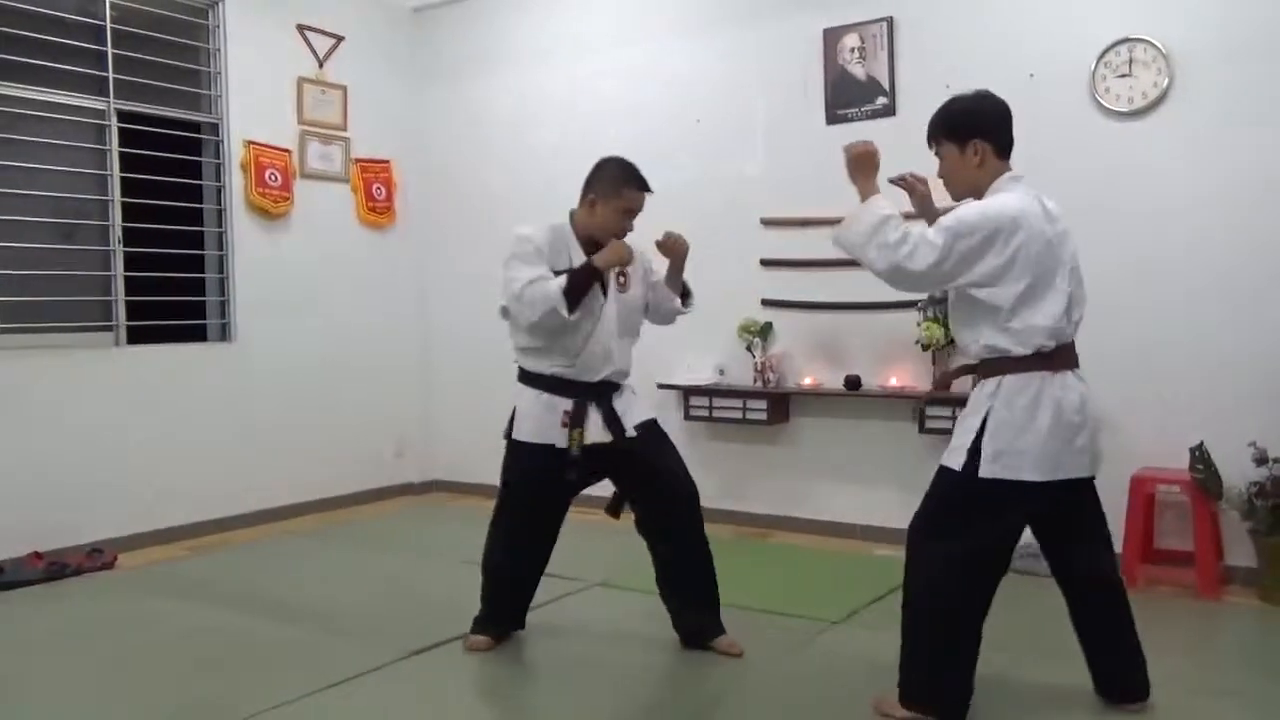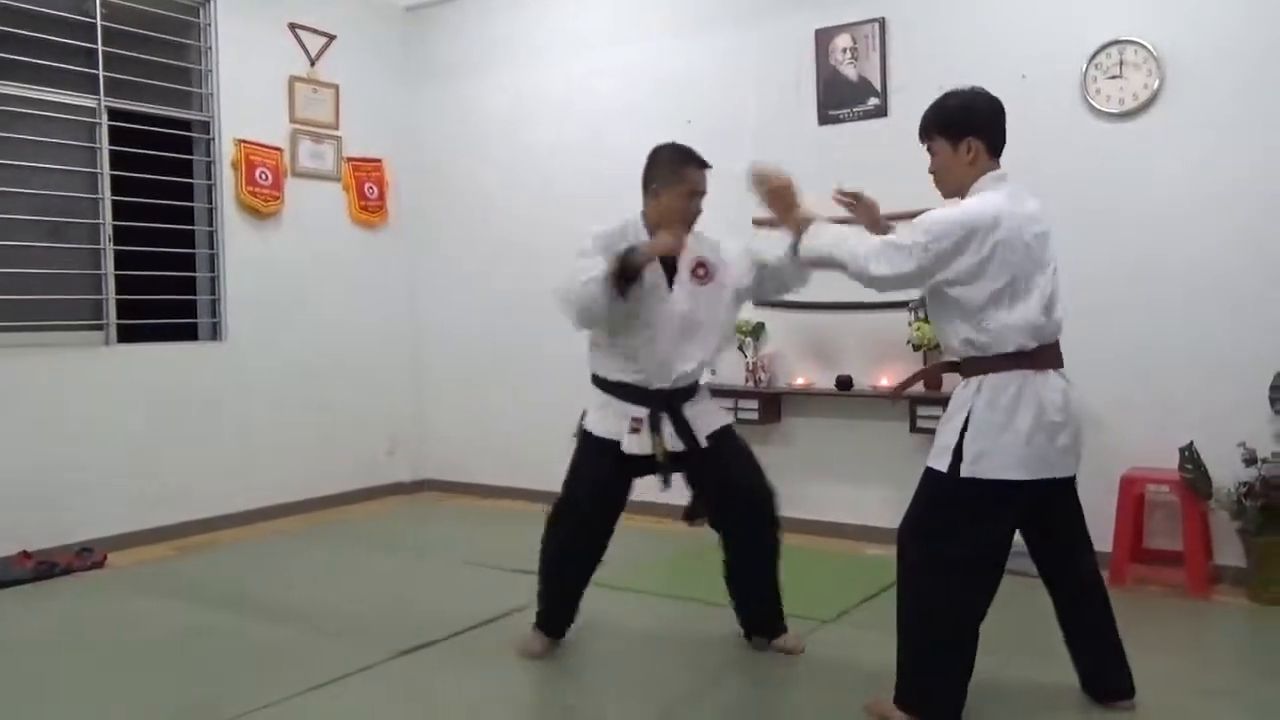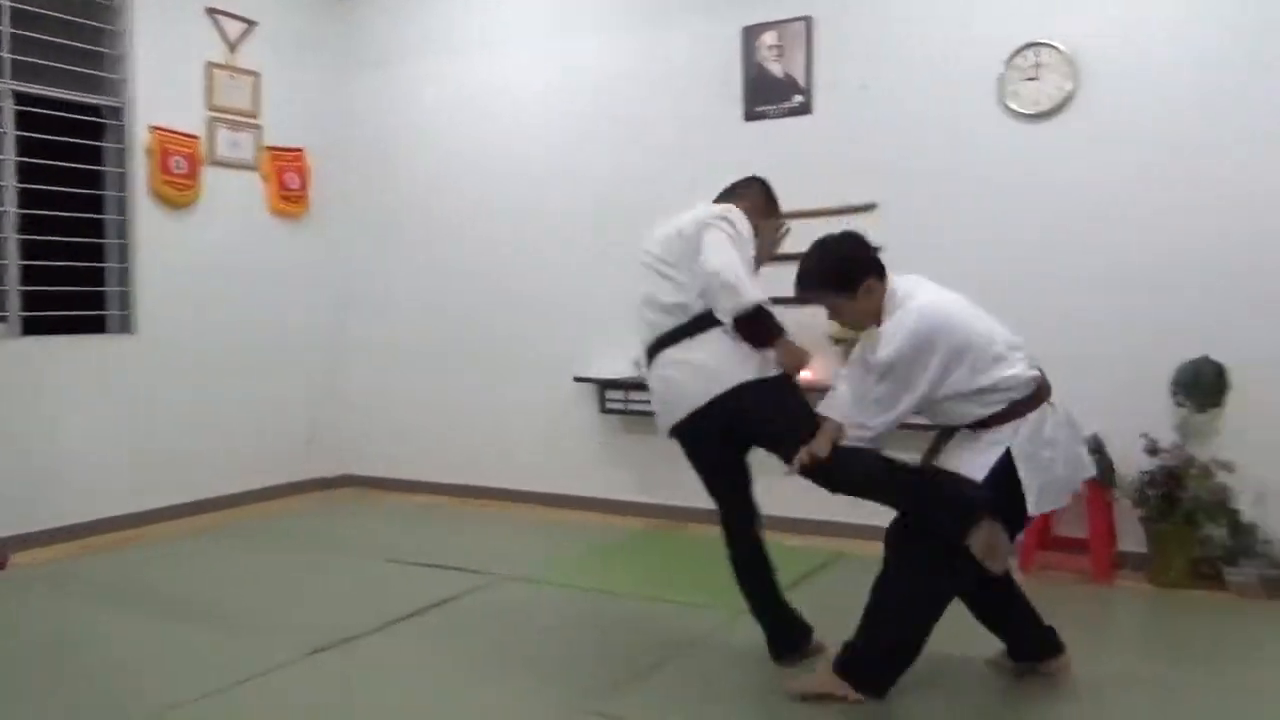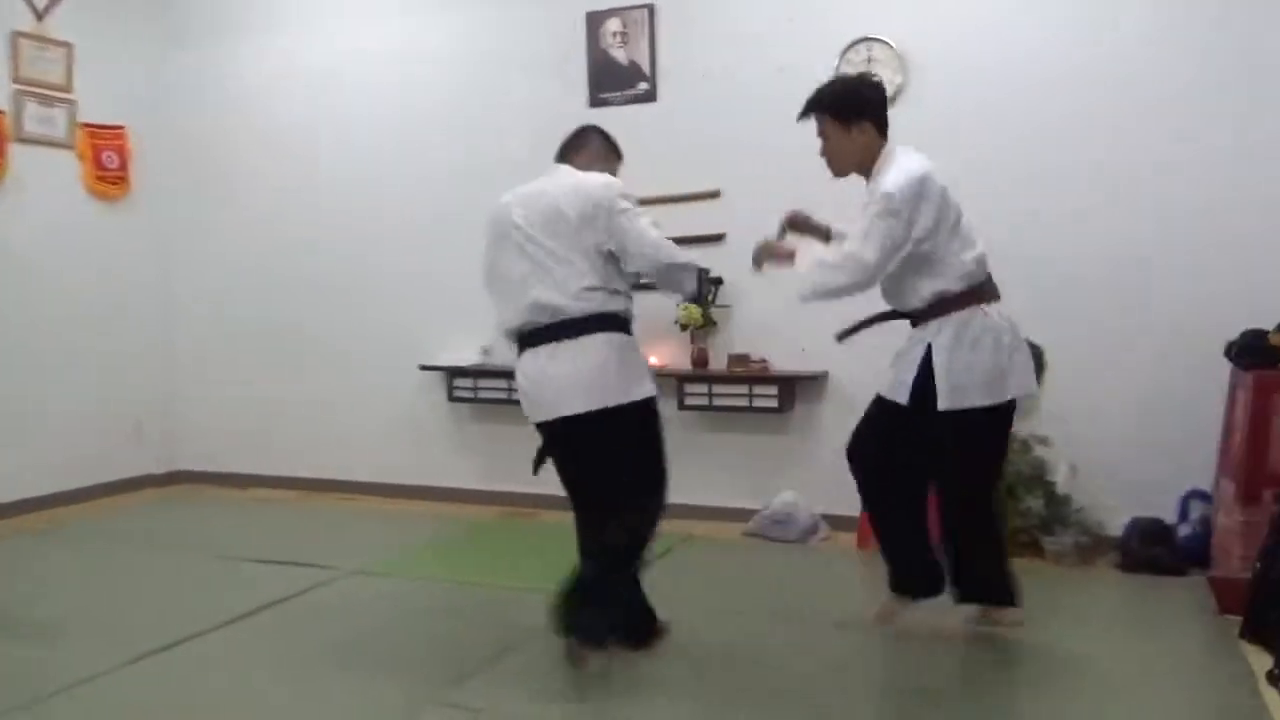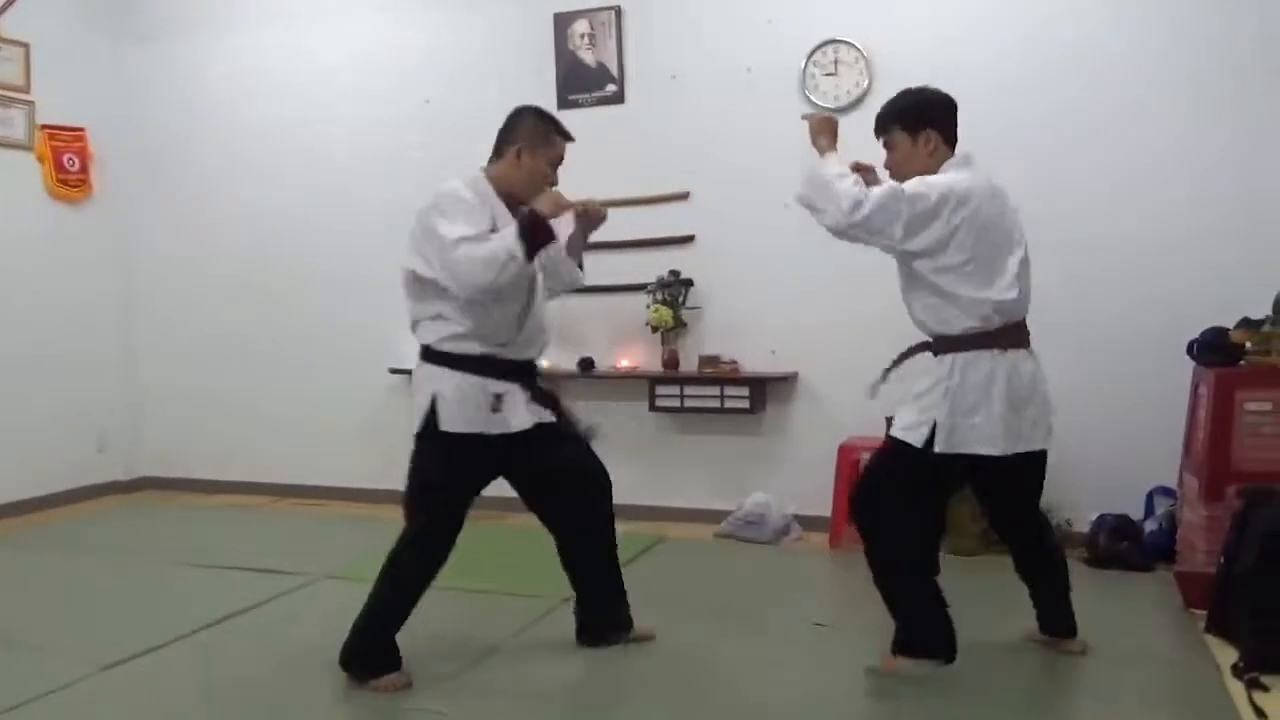
dt=0.4s
person 1, frame 1
left shoulder: (990, 218)
right shoulder: (1039, 211)
left elbow: (907, 264)
right elbow: (959, 261)
left wrist: (868, 189)
right wrist: (932, 216)
left hip: (1015, 406)
right hip: (1061, 399)
left knee: (945, 546)
right knee: (1082, 550)
person 1, frame 2
left shoulder: (972, 220)
right shoulder: (1021, 209)
left elbow: (884, 265)
right elbow: (926, 257)
left wrist: (799, 223)
right wrist: (883, 227)
left hip: (998, 406)
right hip: (1042, 398)
left knee: (935, 550)
right knee: (1063, 546)
person 1, frame 3
left shoulder: (906, 335)
right shoulder: (903, 297)
left elbow: (869, 416)
right elbow: (861, 371)
left wrist: (827, 448)
right wrist: (826, 430)
left hip: (1016, 444)
right hip: (1020, 435)
left knee: (922, 548)
right knee: (965, 550)
left ankle: (857, 675)
right ankle: (1036, 648)
person 1, frame 4
left shoulder: (903, 182)
right shoulder: (899, 173)
left elbow: (863, 265)
right elbow: (882, 253)
left wrist: (792, 259)
right wrist: (824, 234)
left hip: (956, 342)
right hip: (970, 337)
left knee: (878, 455)
right knee: (967, 478)
left ankle: (915, 581)
right ankle: (992, 595)
person 1, frame 5
left shoulder: (938, 194)
right shoulder: (981, 191)
left elbow: (850, 214)
right elbow: (917, 240)
left wrist: (826, 152)
right wrist: (877, 191)
left hip: (965, 379)
right hip: (1008, 372)
left knee: (882, 503)
right knee: (1017, 513)
left ankle: (924, 639)
right ankle: (1059, 626)
person 2, frame 1
left shoulder: (625, 257)
right shoulder: (533, 245)
left elbow: (664, 309)
right elbow: (533, 310)
left wrist: (676, 266)
right wrist: (593, 268)
left hip: (615, 406)
right hip: (549, 410)
left knee: (674, 503)
right knee: (521, 522)
left ankle: (700, 624)
right ankle: (496, 618)
person 2, frame 2
left shoulder: (713, 253)
right shoulder: (610, 245)
left elbow: (774, 278)
right elbow: (583, 306)
right wrist: (641, 258)
left hip: (688, 412)
right hip: (619, 415)
left knee: (750, 506)
right knee: (575, 524)
left ankle: (764, 624)
right ankle: (550, 622)
person 2, frame 3
left shoulder: (667, 235)
right shoulder: (723, 219)
right elbow: (723, 279)
left wrist: (753, 260)
right wrist: (777, 338)
left hip: (672, 381)
right hip: (720, 371)
left knee: (737, 515)
right knee: (832, 460)
left ankle: (787, 637)
right ankle: (966, 517)
person 2, frame 4
left shoulder: (506, 208)
right shoulder: (599, 191)
left elbow: (505, 285)
right elbow: (659, 259)
right wrist: (694, 278)
left hip: (541, 370)
right hip: (602, 363)
left knee: (596, 504)
right knee: (637, 497)
left ankle: (626, 620)
right ankle: (586, 613)
person 2, frame 5
left shoulder: (512, 213)
right shoulder: (453, 202)
left elbow: (549, 282)
right elbow: (472, 277)
left wrist: (575, 235)
right wrist: (537, 223)
left hip: (512, 392)
right hip: (461, 398)
left knee: (583, 489)
right knee: (428, 532)
left ankle: (603, 617)
right ankle: (368, 652)
